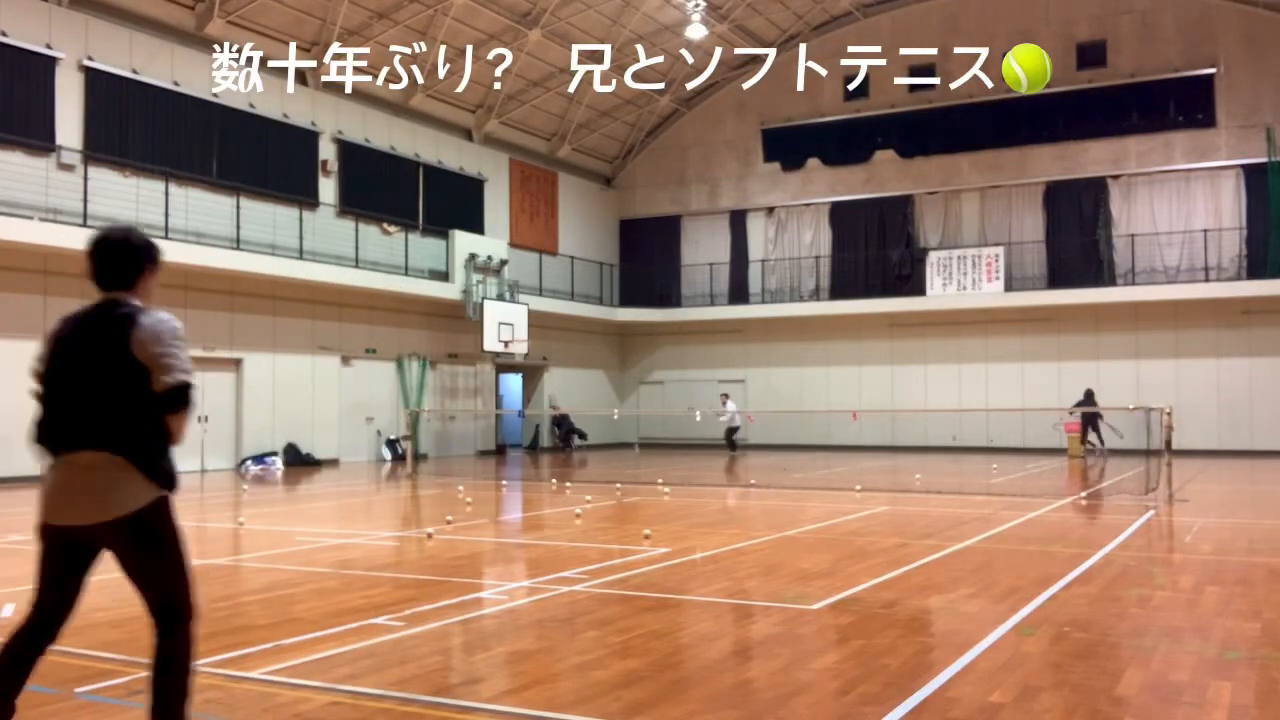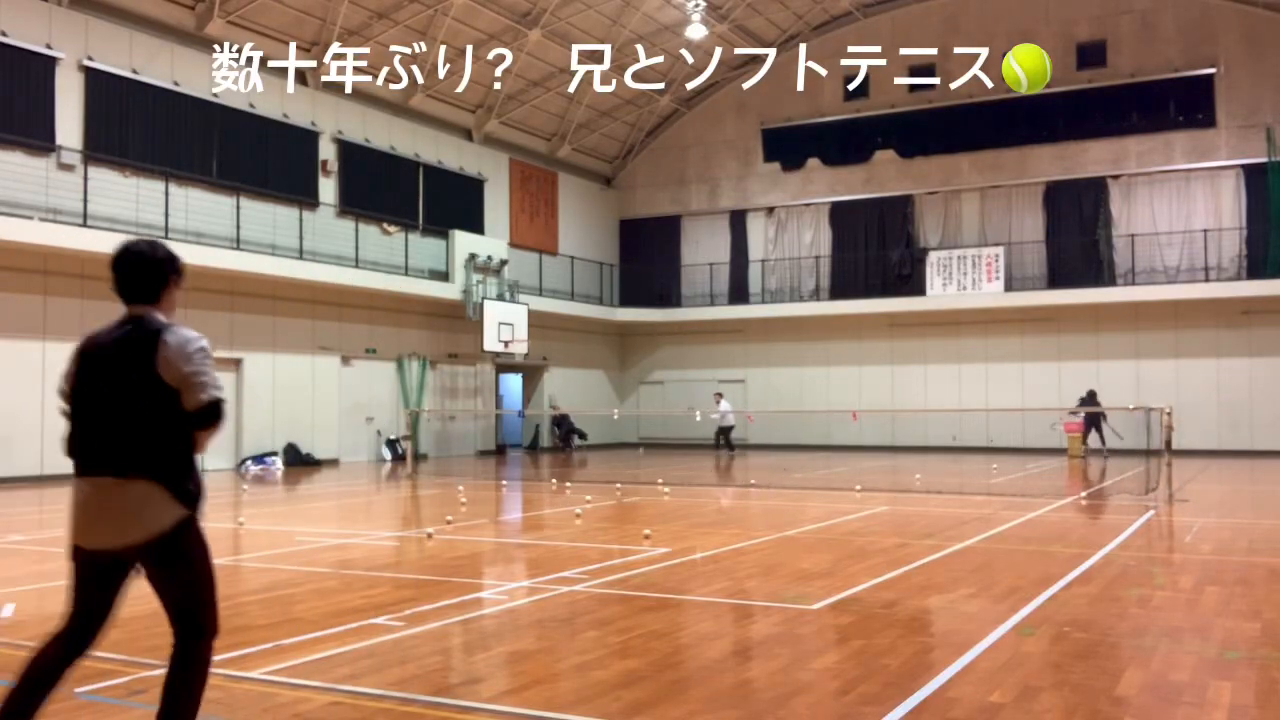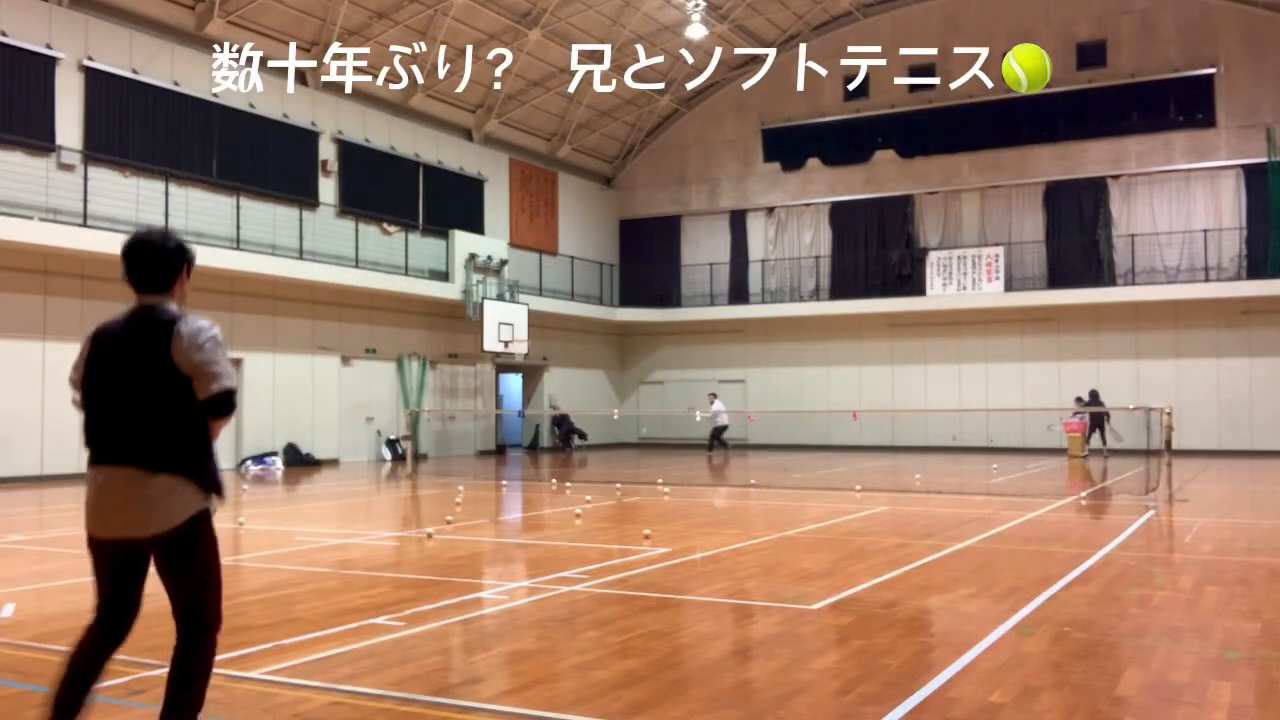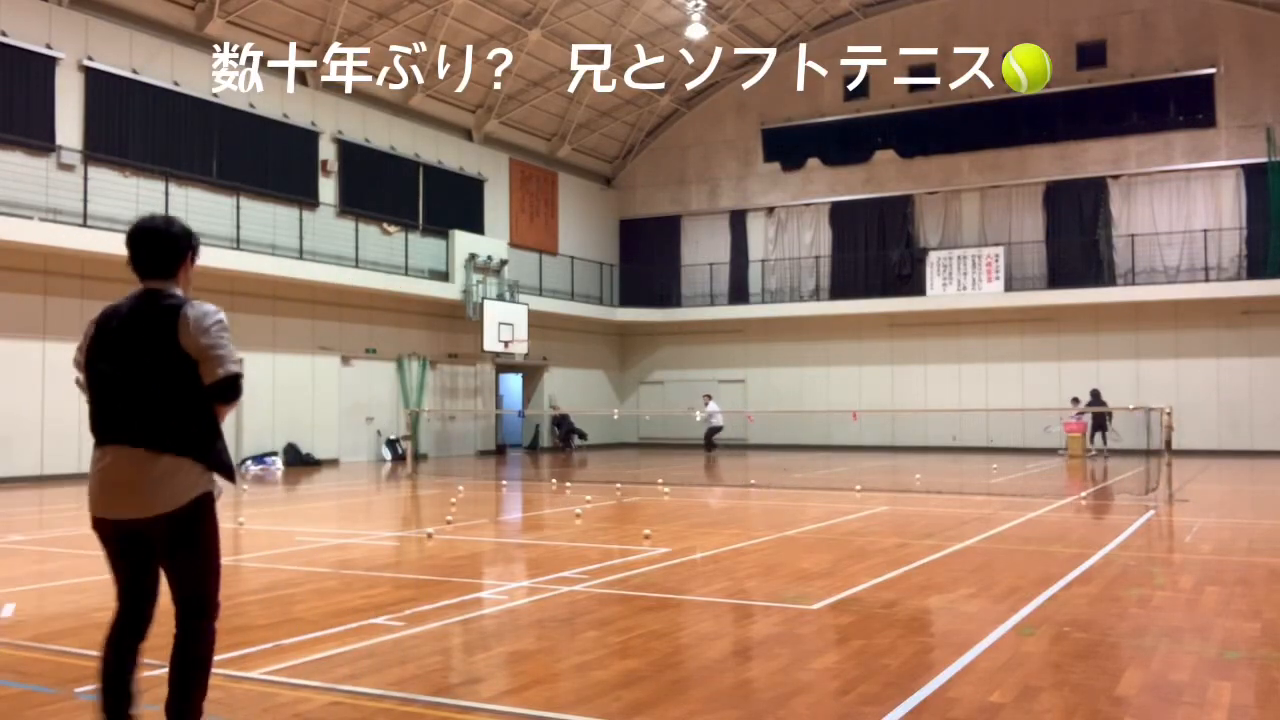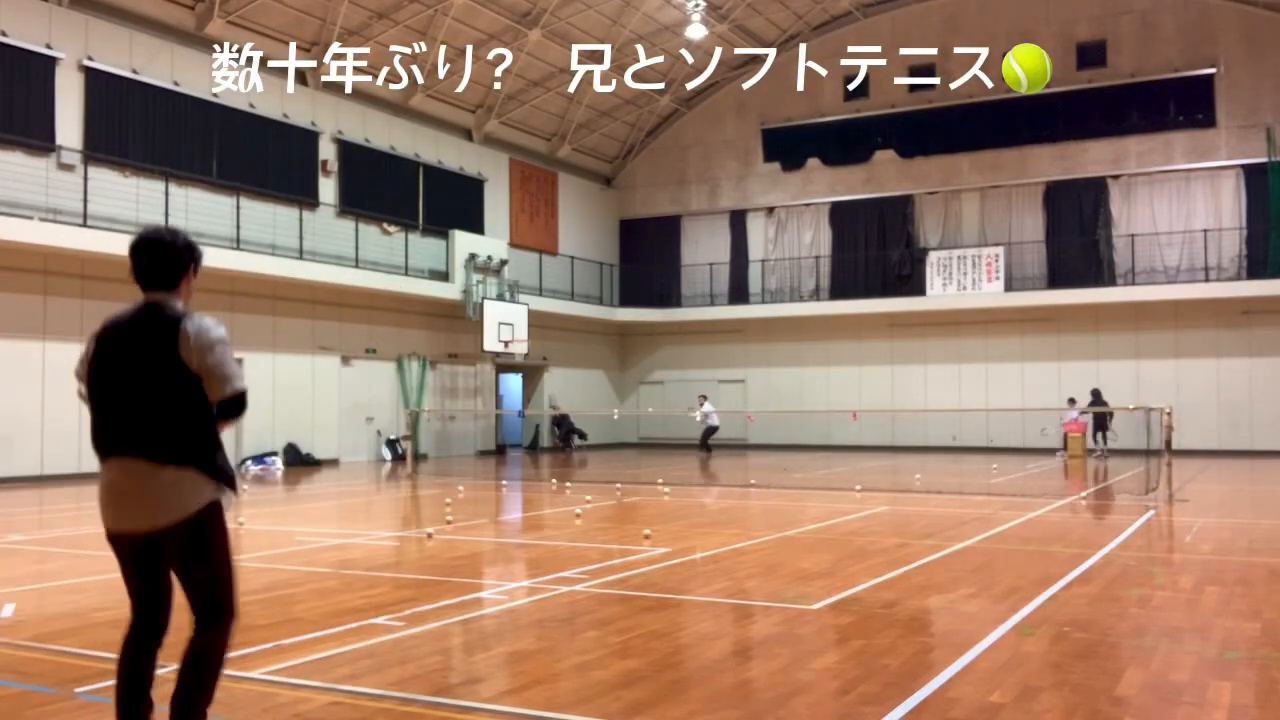
dt=0.1s
person 1, frame 1
left shoulder: (65, 331)
right shoulder: (153, 325)
left elbow: (46, 396)
right elbow: (175, 401)
right wrist: (169, 433)
left hip: (65, 494)
right hip: (128, 490)
left knee: (45, 615)
right knee: (174, 616)
person 1, frame 2
left shoulder: (90, 349)
right shoulder: (180, 344)
left elbow: (75, 416)
right elbow: (207, 414)
right wrist: (185, 446)
left hip: (93, 509)
right hip: (157, 508)
left knee: (79, 628)
right knee: (196, 630)
person 1, frame 3
left shoulder: (100, 338)
right shoulder: (191, 332)
left elbow: (85, 401)
right elbow: (221, 404)
right wrist: (197, 437)
left hip: (108, 500)
right hip: (174, 499)
left knee: (111, 620)
right knee: (198, 628)
person 1, frame 4
left shoulder: (105, 322)
right shoulder: (197, 317)
left elbow: (88, 384)
right elbow: (227, 388)
left wrist: (131, 425)
right wrist: (198, 419)
left hip: (111, 482)
right hip: (175, 480)
left knee: (133, 609)
right knee: (196, 614)
person 1, frame 5
left shoulder: (106, 335)
right shoulder: (198, 331)
left elbow: (92, 398)
right elbow: (232, 404)
left wrist: (135, 436)
right wrist: (200, 433)
left hip: (121, 495)
right hip: (183, 492)
left knee: (148, 618)
right knee: (215, 617)
